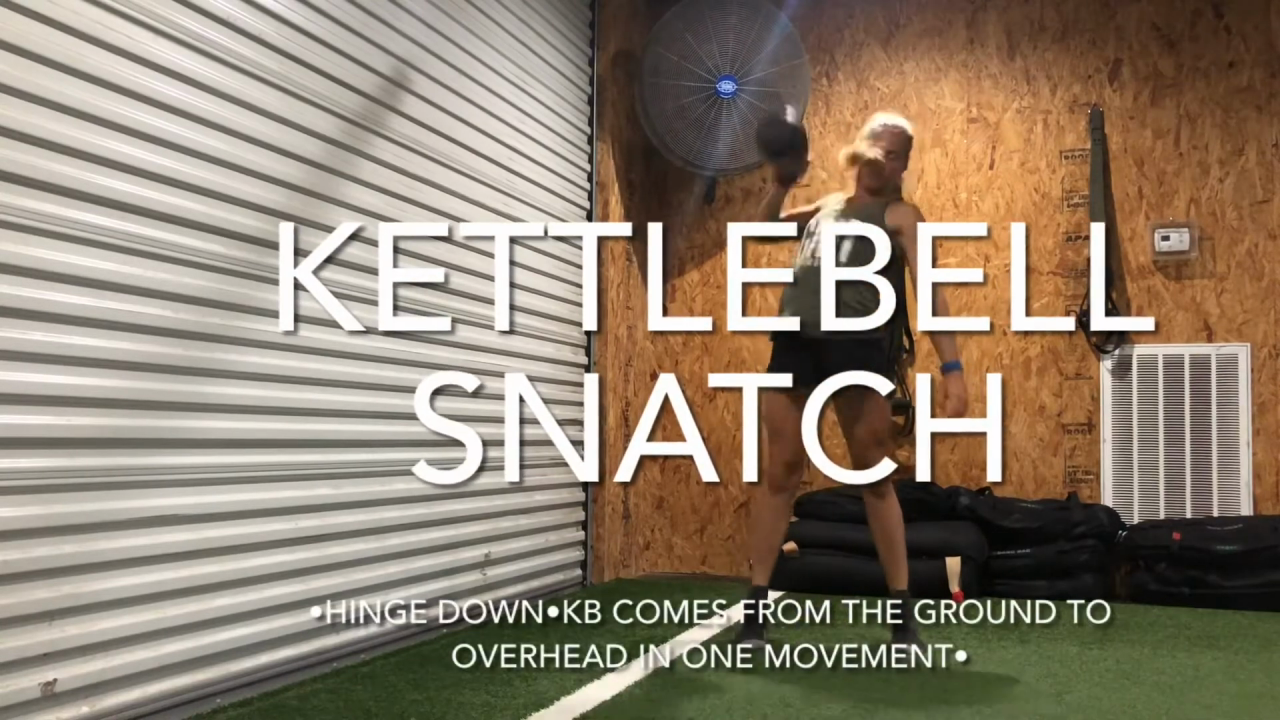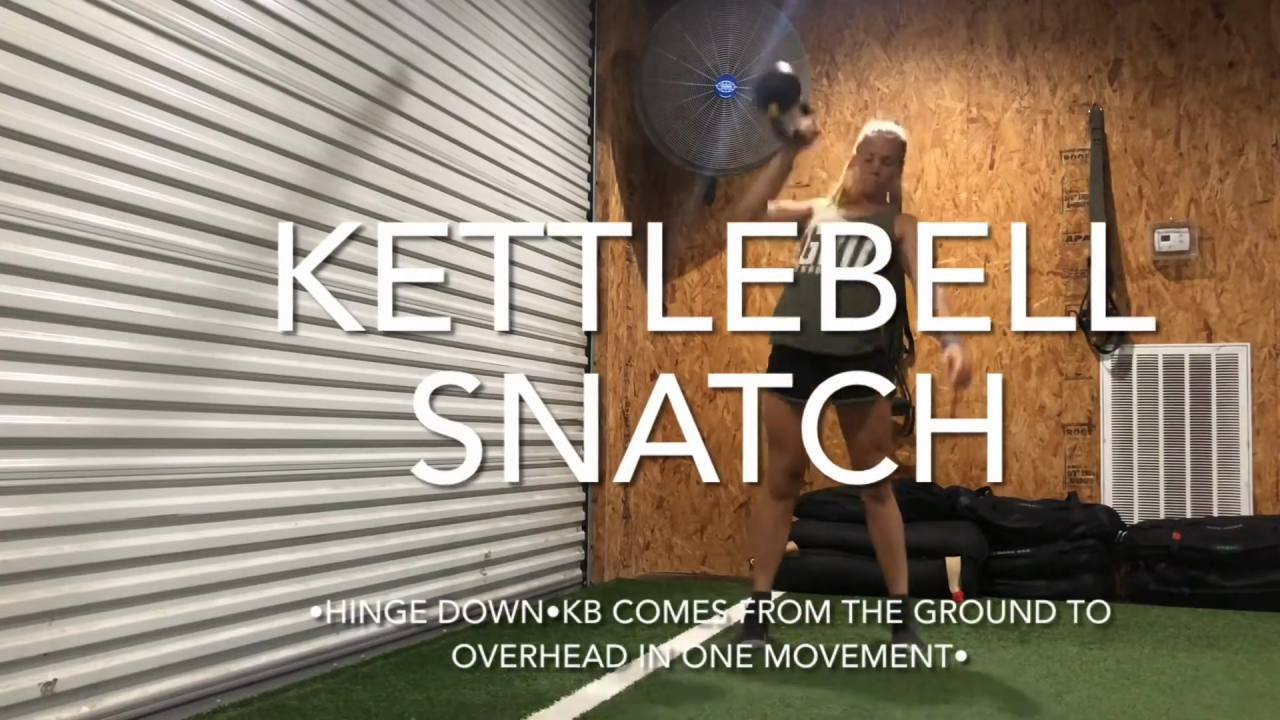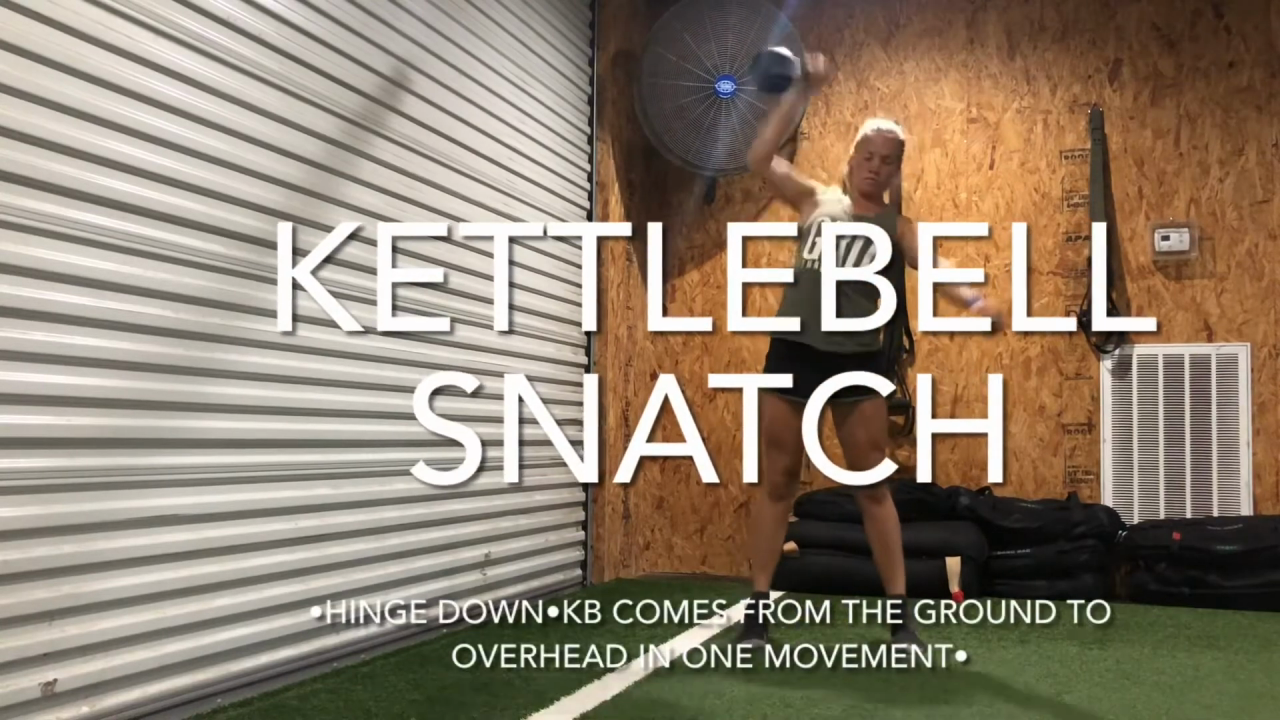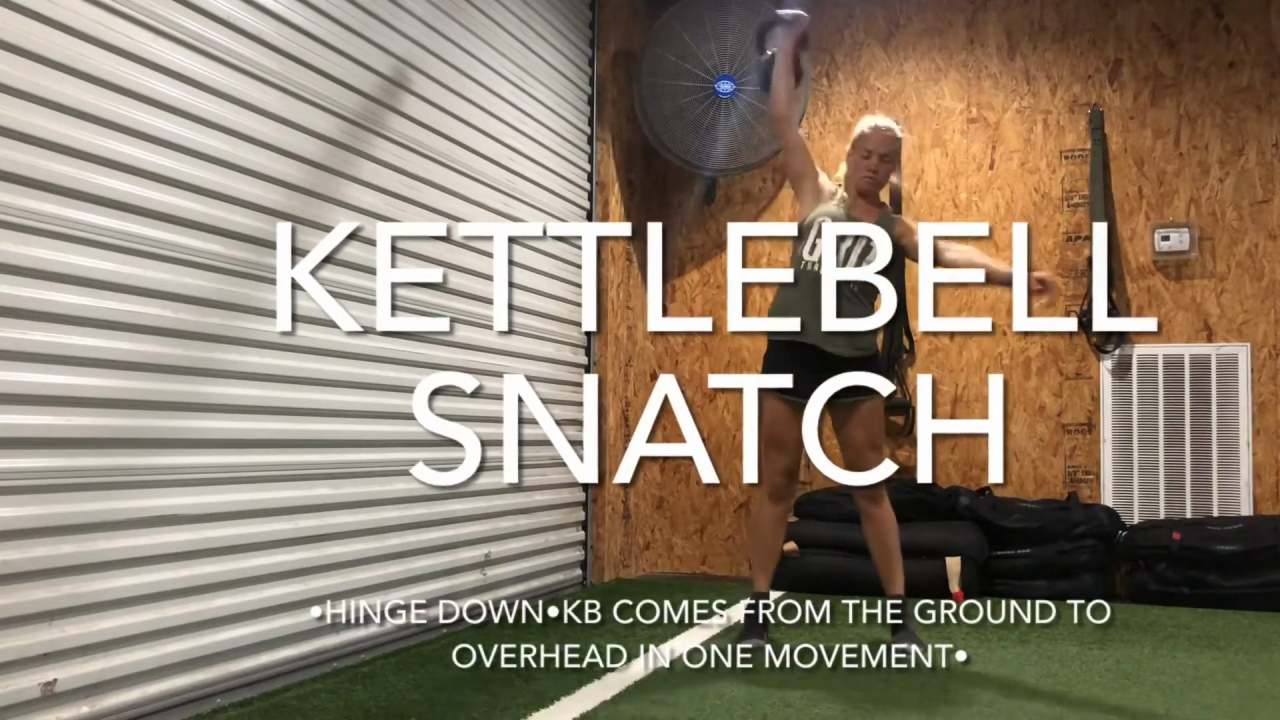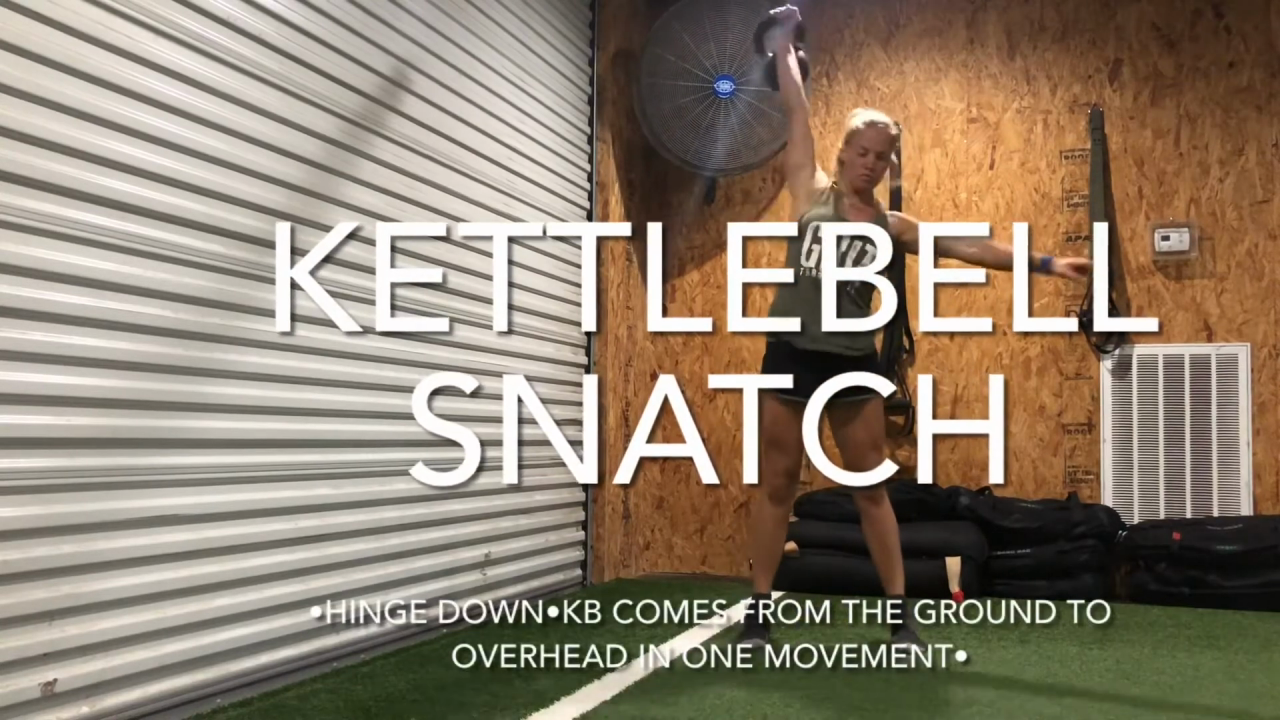
dt=0.1s
person 1, frame 1
left shoulder: (901, 216)
right shoulder: (828, 206)
left elbow: (929, 291)
right elbow: (765, 226)
left wrist: (951, 369)
right wrist: (779, 184)
left hip: (859, 351)
right hip: (794, 346)
left knee: (876, 480)
right knee: (780, 475)
left ankle: (902, 611)
right ankle: (756, 605)
person 1, frame 2
left shoulder: (900, 226)
right shoulder: (819, 209)
left elbow: (928, 285)
right elbow: (750, 212)
left wrist: (953, 342)
right wrist: (787, 152)
left hip: (860, 356)
right hip: (794, 352)
left knee: (876, 484)
right knee: (781, 481)
left ankle: (901, 611)
right ankle: (759, 608)
person 1, frame 3
left shoulder: (898, 227)
right shoulder: (819, 199)
left elbow: (937, 268)
right elbow: (758, 160)
left wrist: (979, 301)
right wrist: (798, 95)
left hip: (861, 357)
right hip: (795, 350)
left knee: (871, 484)
right knee: (779, 481)
left ankle: (900, 610)
right ankle: (757, 606)
person 1, frame 4
left shoulder: (894, 225)
right shoulder: (815, 192)
left elbow: (950, 252)
right elbow: (781, 116)
left wrist: (1013, 274)
right wrist: (786, 46)
left hip: (855, 360)
right hip: (791, 355)
left knee: (870, 486)
right knee: (776, 483)
left ankle: (898, 611)
right ankle: (758, 608)
person 1, frame 5
left shoulder: (893, 226)
right shoulder: (812, 191)
left elbow: (965, 247)
right elbow: (796, 112)
left wrist: (1043, 263)
left hip: (853, 360)
right hip: (790, 354)
left knee: (871, 487)
right knee: (777, 483)
left ankle: (898, 612)
right ankle: (759, 608)
